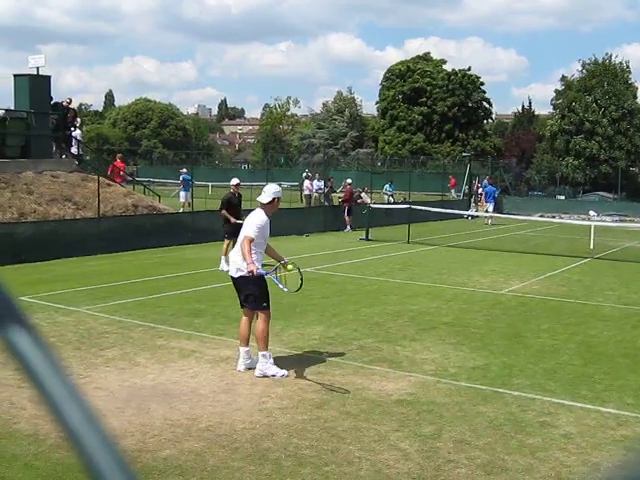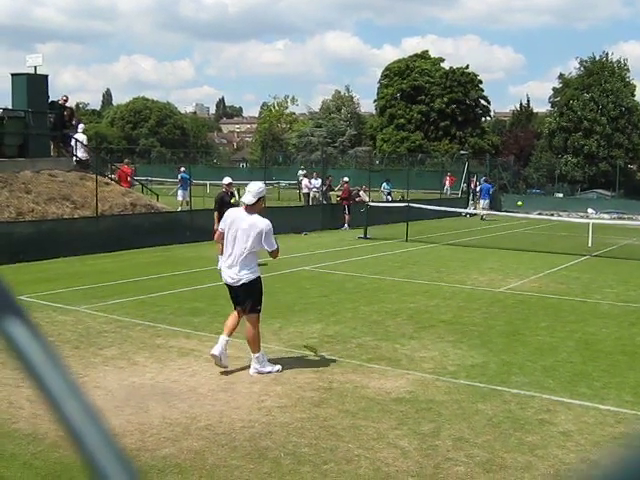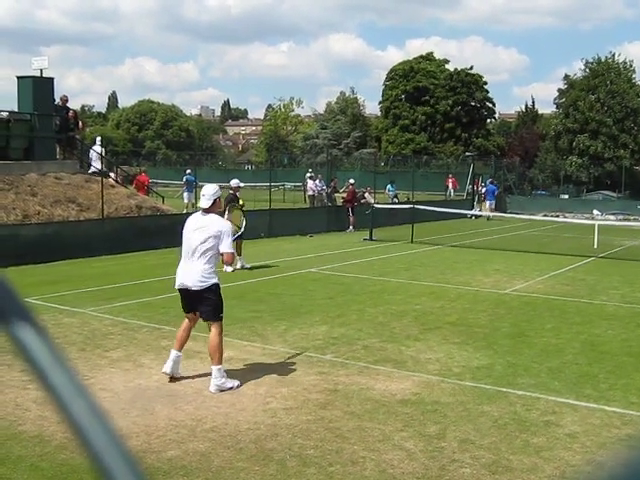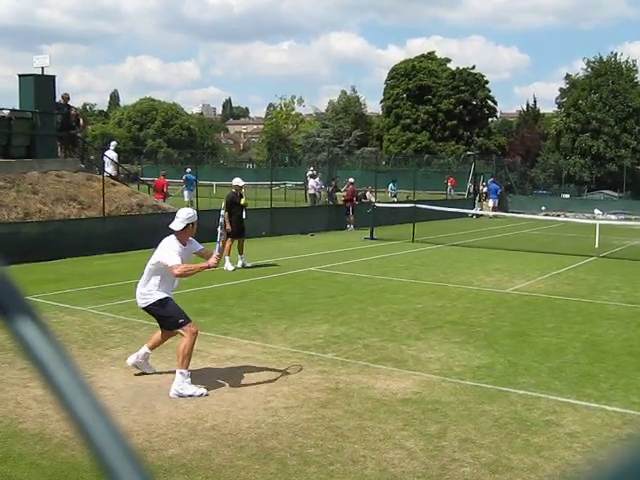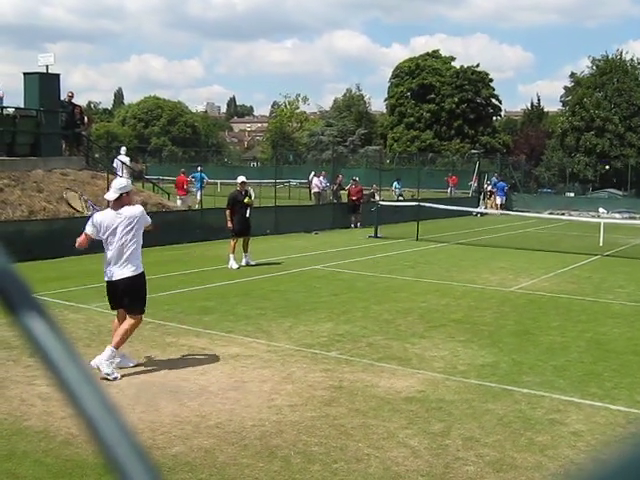
dt=1s
person 1, frame 1
left shoulder: (258, 215)
right shoulder: (261, 219)
left elbow: (264, 246)
right elbow: (245, 242)
left wrist: (282, 261)
right wrist: (250, 263)
left hip: (237, 270)
right hip: (247, 271)
left knee: (248, 313)
right knee: (263, 314)
left ankle: (245, 359)
right ankle: (264, 365)
person 1, frame 2
left shoulder: (230, 214)
right shoulder: (263, 224)
left elbow: (218, 239)
right elbow: (274, 253)
right wrist: (271, 242)
left hip: (228, 274)
right hip: (248, 276)
left knee: (239, 311)
right knee: (252, 318)
left ankle: (221, 347)
right ankle: (258, 363)
person 1, frame 3
left shoulder: (191, 219)
right shoulder: (223, 225)
right elbow: (228, 260)
right wrist: (225, 254)
left hip: (184, 279)
right hip: (204, 281)
left knee: (190, 318)
right knee: (215, 326)
left ankle: (172, 363)
right ankle: (218, 378)
person 1, frame 4
left shoulder: (187, 242)
right shoulder: (170, 247)
left elbow: (207, 254)
right elbow: (178, 271)
left wrist: (214, 256)
right wrist: (206, 265)
left hip: (154, 295)
right hip: (153, 297)
left knee: (171, 328)
right knee: (190, 331)
left ankle: (139, 358)
right ankle: (180, 384)
person 1, frame 5
left shoulder: (99, 218)
right shoulder: (137, 212)
left elbow: (81, 244)
right elbow: (149, 226)
left wrist: (85, 234)
left hip: (111, 275)
right hip: (132, 274)
left knee: (121, 315)
right knee: (134, 318)
left ankle: (116, 356)
right ankle: (105, 358)
